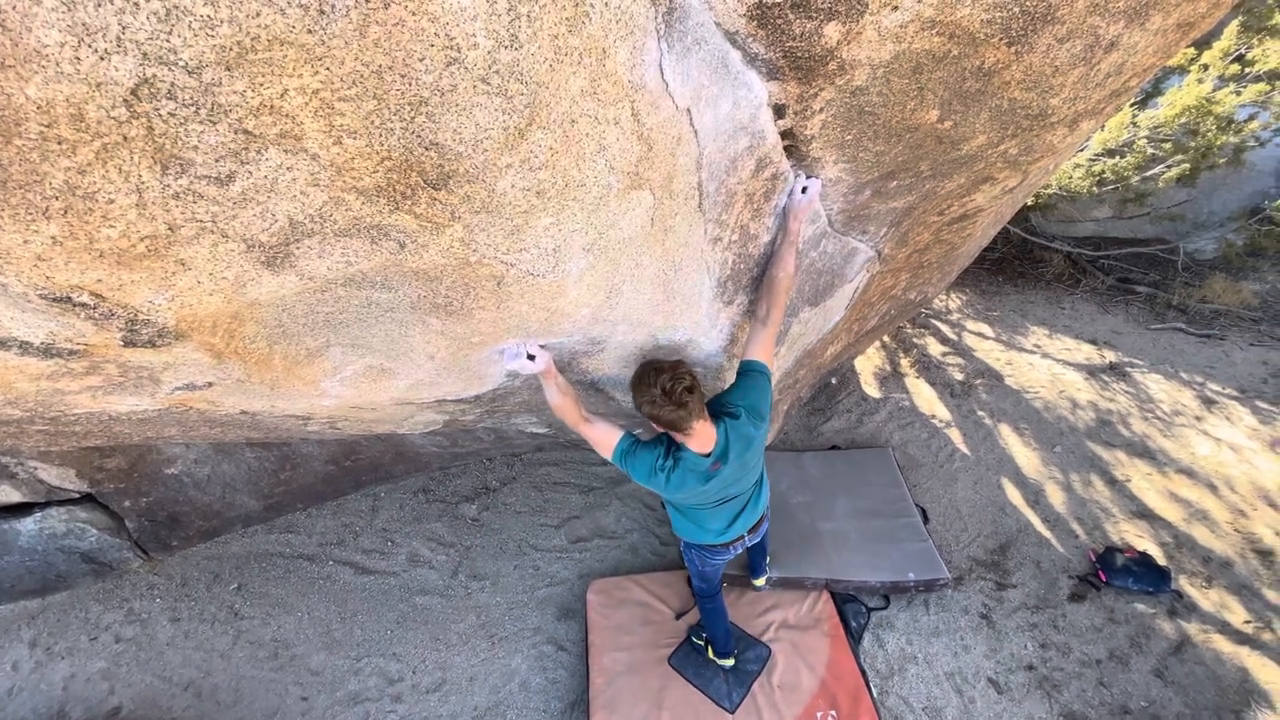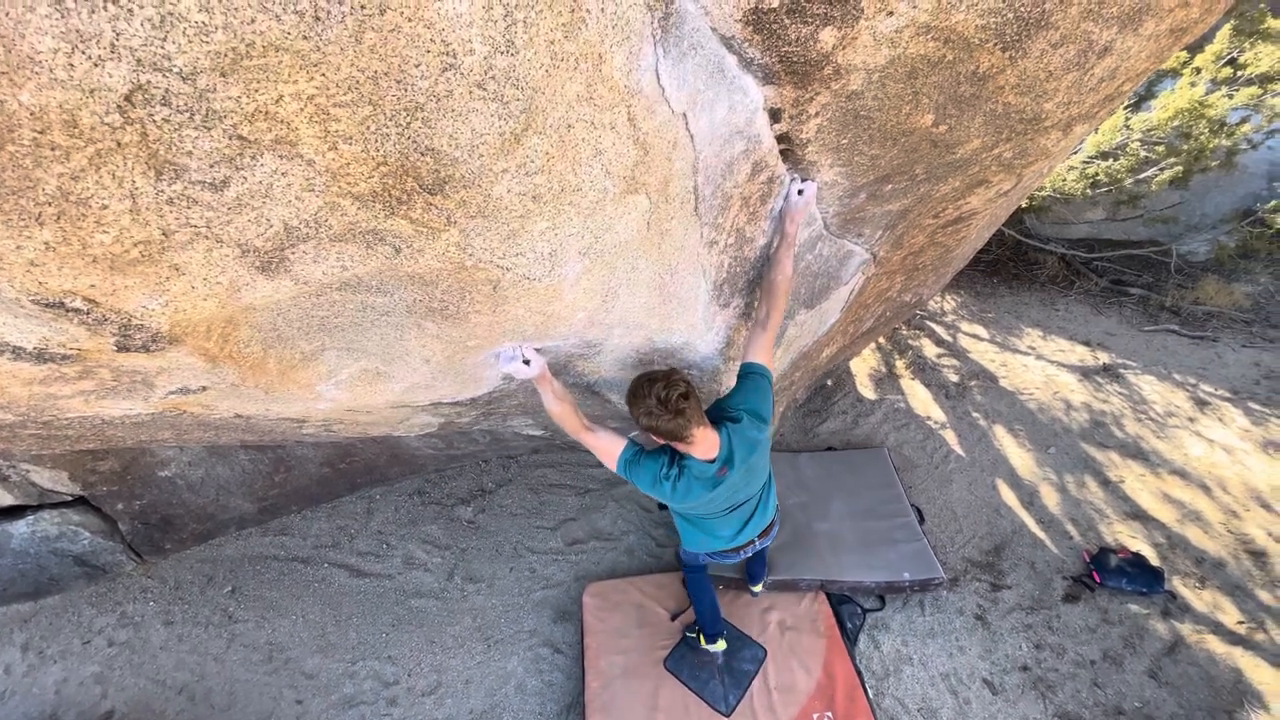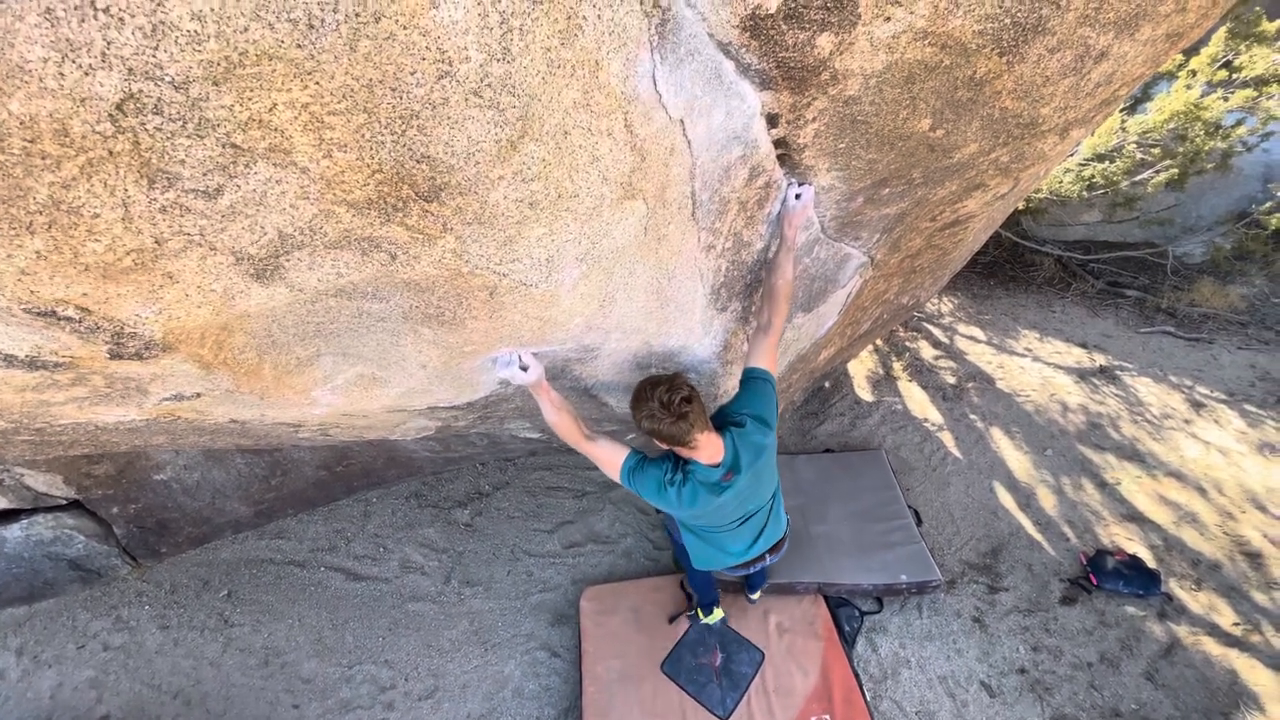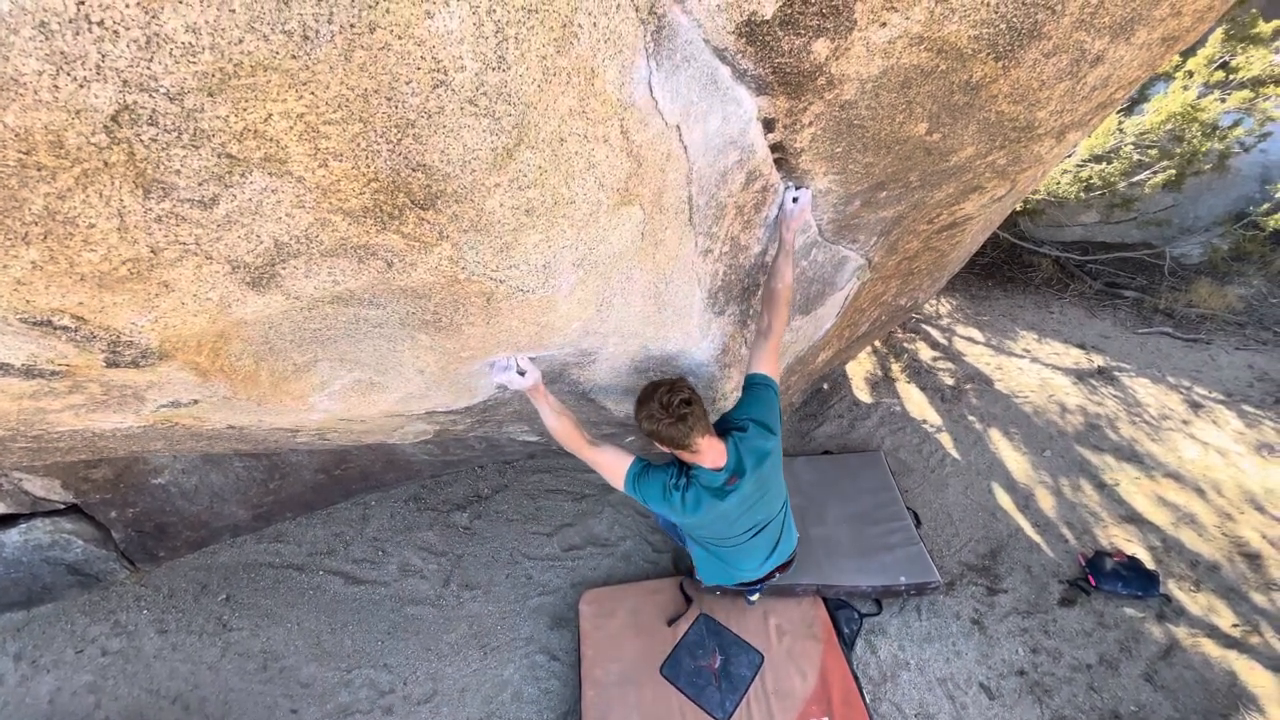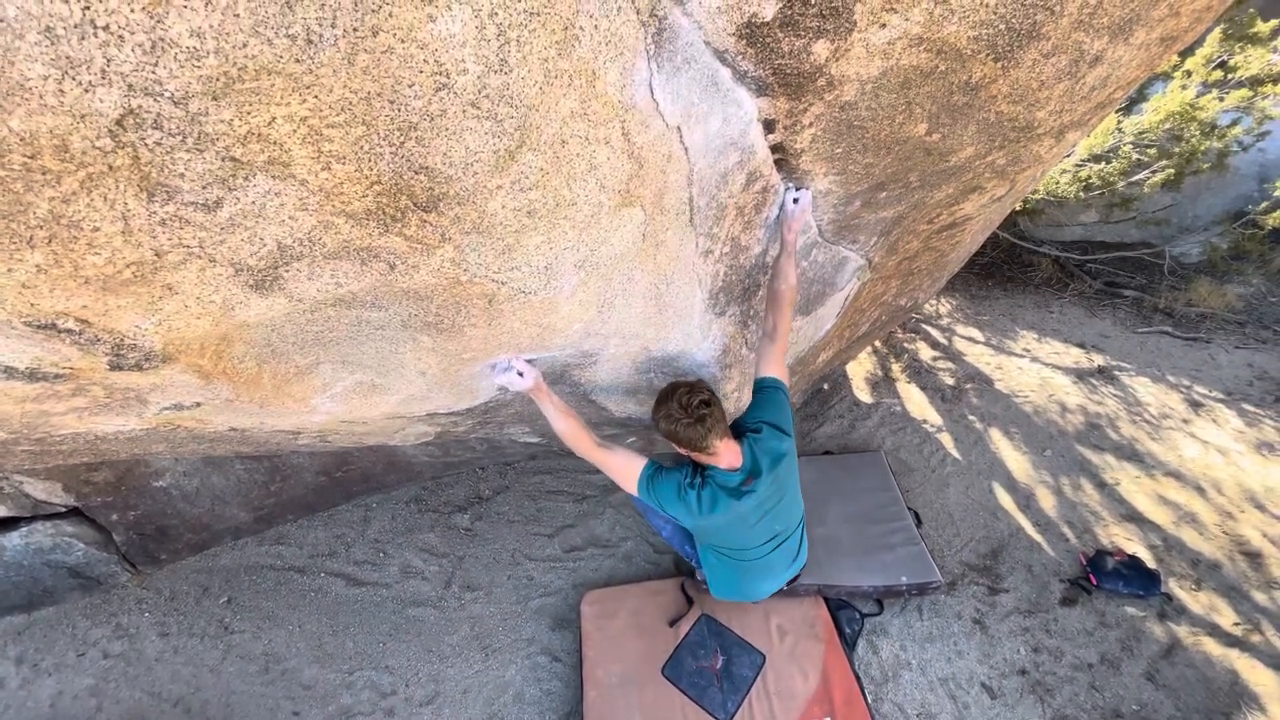
dt=0.4s
person 1, frame 1
left shoulder: (657, 468)
right shoulder: (747, 415)
left elbow: (583, 422)
right elbow: (767, 316)
left wrist: (546, 373)
right wrist: (793, 224)
left hip: (708, 545)
right hip: (756, 523)
left knee: (707, 589)
left ankle: (721, 648)
right ankle: (759, 572)
person 1, frame 2
left shoulder: (664, 479)
right shoulder: (749, 419)
left elbow: (584, 431)
right elbow: (767, 321)
left wrist: (542, 379)
right wrist: (790, 227)
left hip: (714, 548)
right hip: (765, 528)
left knee: (691, 563)
left ankle: (712, 634)
right ankle: (756, 579)
person 1, frame 3
left shoulder: (668, 488)
right shoulder: (754, 426)
left elbow: (585, 440)
right elbow: (768, 327)
left wrist: (539, 386)
right wrist: (789, 233)
left hip: (723, 559)
right hip: (773, 541)
left ankle: (706, 604)
right ankle: (755, 584)
person 1, frame 4
left shoulder: (673, 493)
right shoulder: (758, 431)
left elbow: (586, 447)
right elbow: (769, 329)
left wrist: (536, 391)
right wrist: (787, 236)
left hip: (729, 575)
right hip: (782, 556)
right ankle: (754, 586)
person 1, frame 5
left shoulder: (688, 495)
right shoulder: (772, 433)
left elbow: (593, 449)
right elbow: (775, 331)
left wrist: (538, 390)
right wrist: (789, 237)
left hip: (740, 586)
right hip: (794, 563)
left knee: (644, 495)
left ankle: (707, 572)
